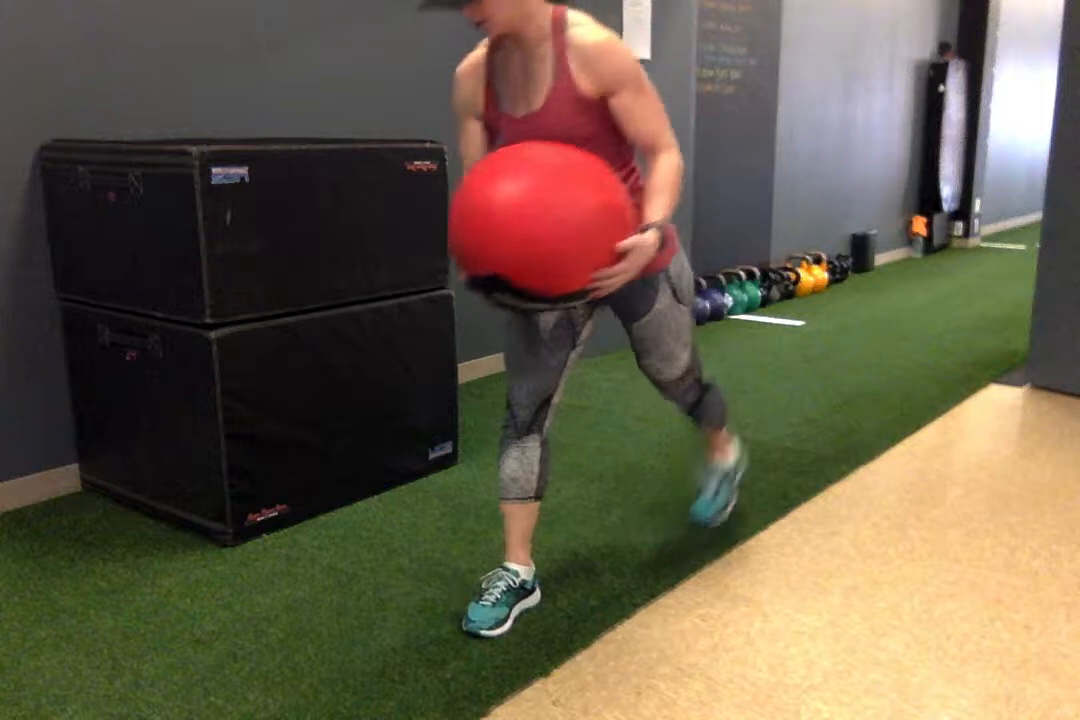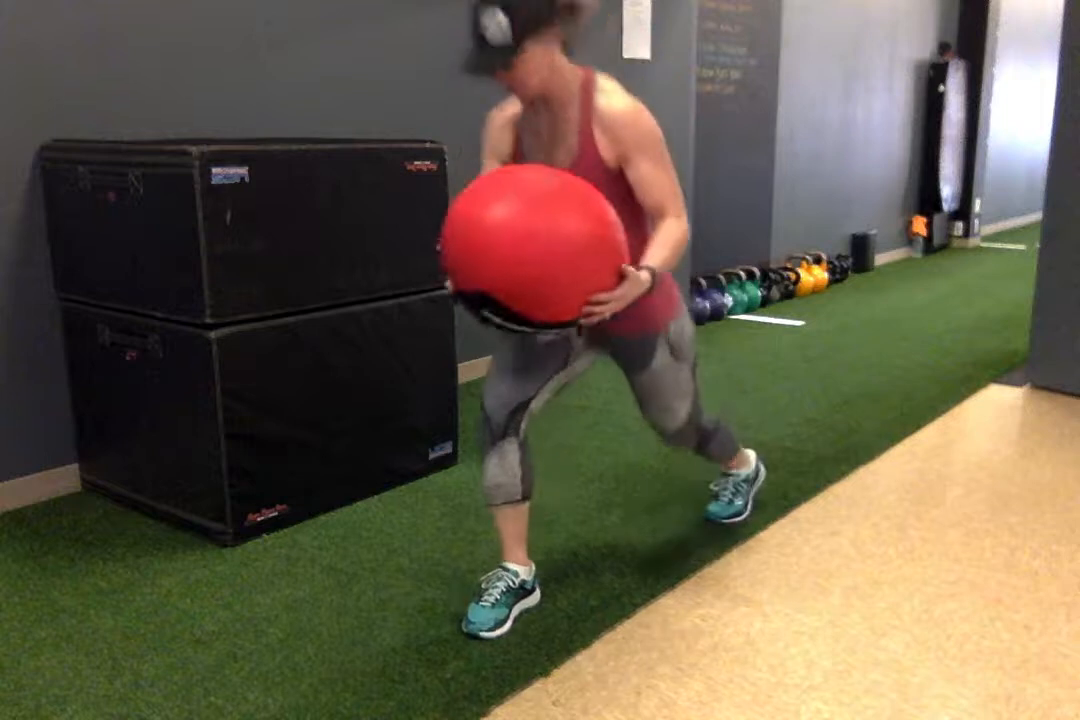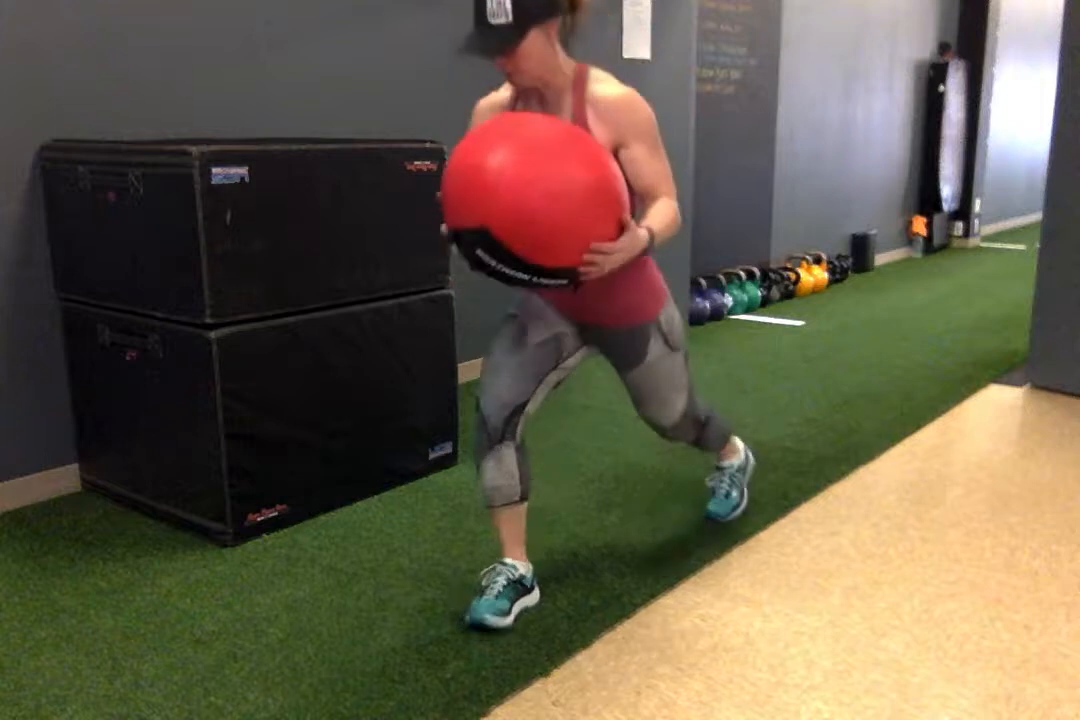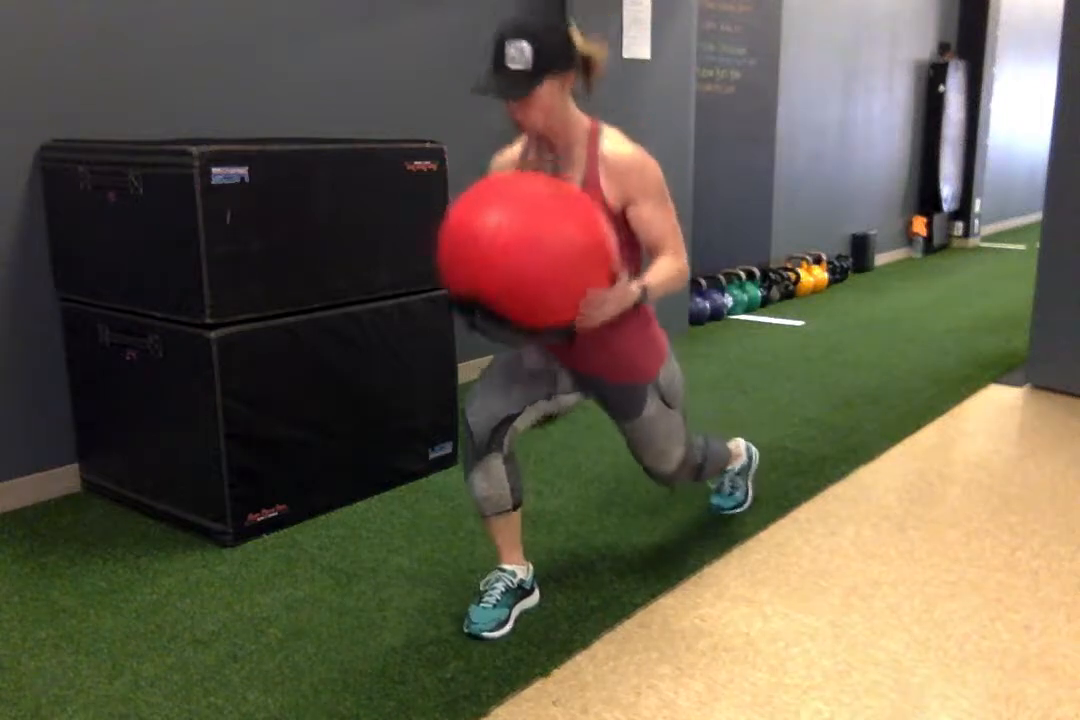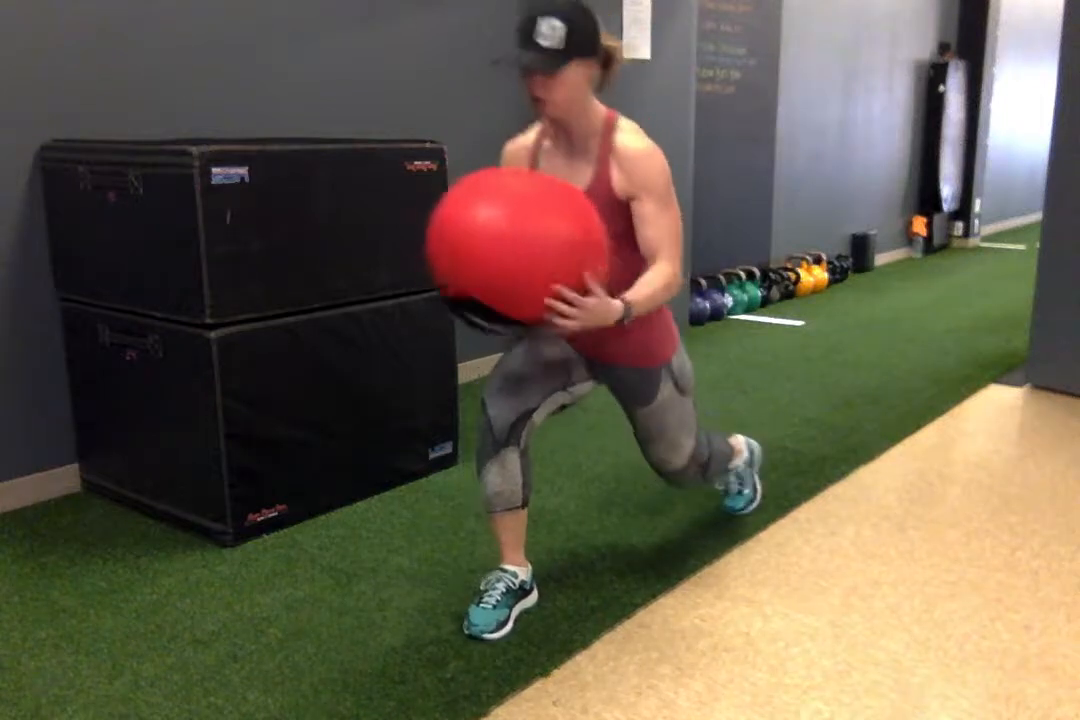
dt=0.3s
person 1, frame 1
right shoulder: (473, 76)
left elbow: (664, 151)
left wrist: (651, 233)
left hip: (635, 257)
left knee: (675, 378)
right knee: (527, 408)
left ankle: (724, 452)
right ankle: (516, 572)
person 1, frame 2
left shoulder: (618, 117)
right shoulder: (502, 126)
left elbow: (673, 222)
left wrist: (641, 279)
left hip: (639, 311)
left knee: (677, 424)
right knee: (499, 412)
left ankle: (742, 468)
right ankle: (515, 575)
person 1, frame 3
left shoulder: (613, 103)
right shoulder: (490, 112)
left elbow: (666, 204)
left wrist: (637, 239)
left hip: (628, 303)
right hip: (548, 300)
left knee: (672, 418)
right knee: (494, 415)
left ankle: (733, 456)
right ankle: (514, 571)
person 1, frame 4
left shoulder: (623, 162)
right shoulder: (506, 165)
left elbow: (676, 261)
left wrist: (633, 293)
left hip: (626, 354)
right hip: (547, 343)
left knee: (667, 464)
right knee: (482, 426)
left ankle: (736, 457)
right ankle: (513, 575)
person 1, frame 5
left shoulder: (635, 155)
right shoulder: (519, 153)
left elbow: (667, 270)
left wrist: (614, 311)
left hip: (637, 341)
right hip: (556, 333)
left knee: (676, 462)
right knee: (499, 418)
left ankle: (738, 456)
right ankle: (513, 576)
